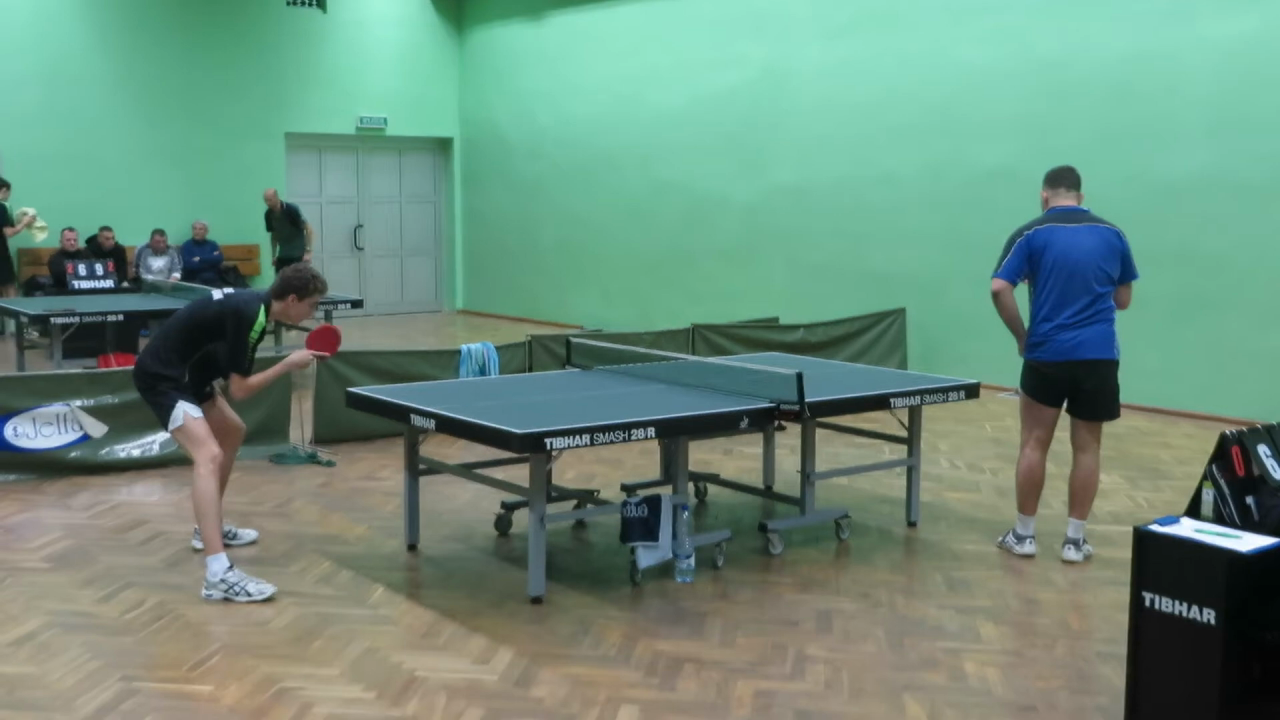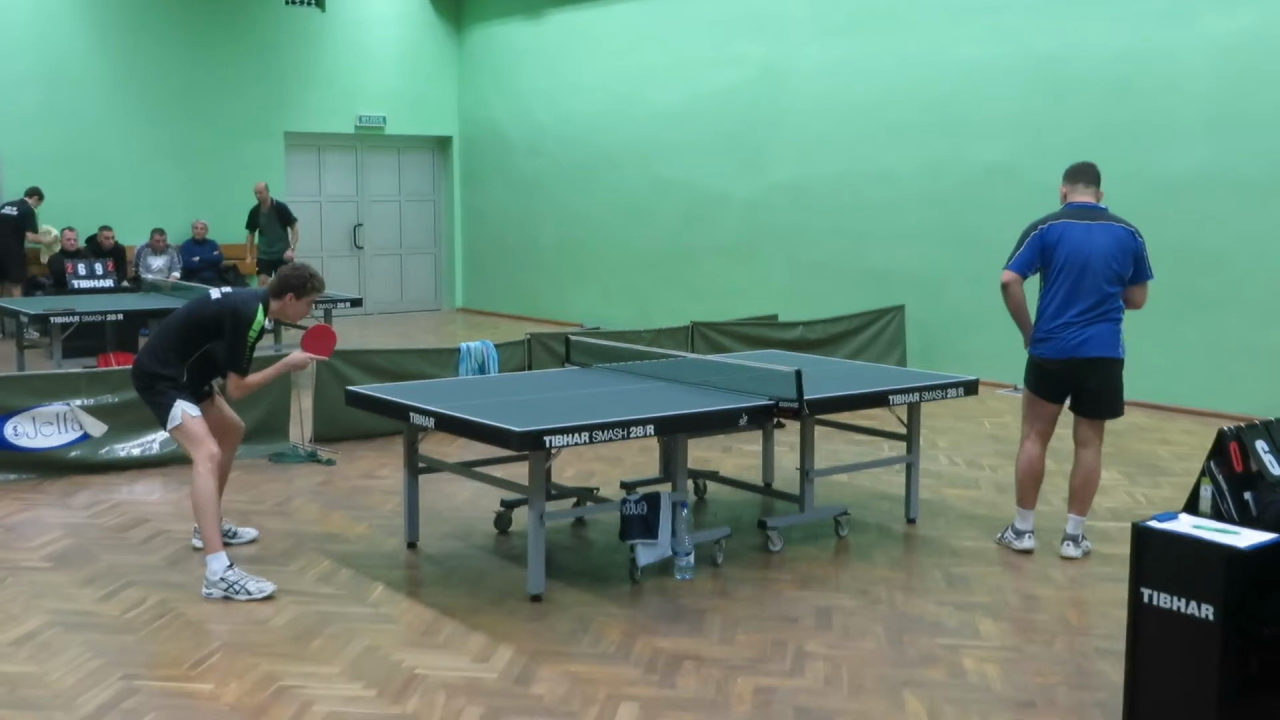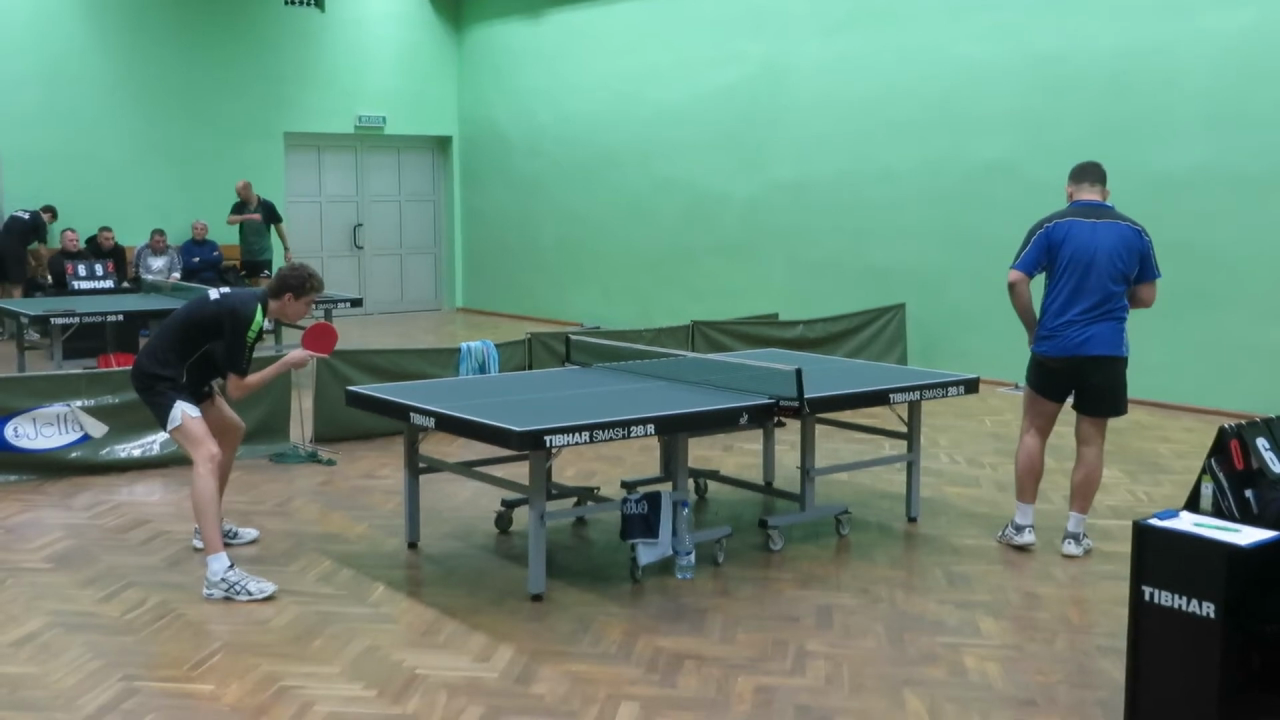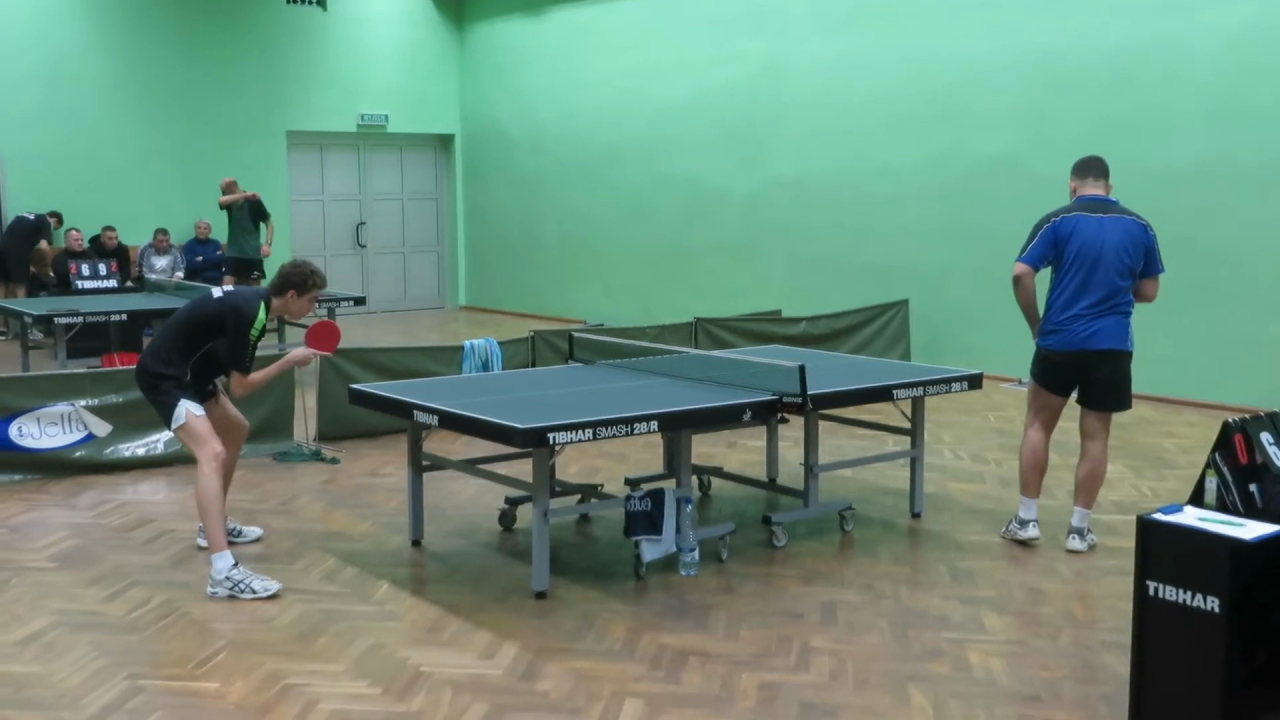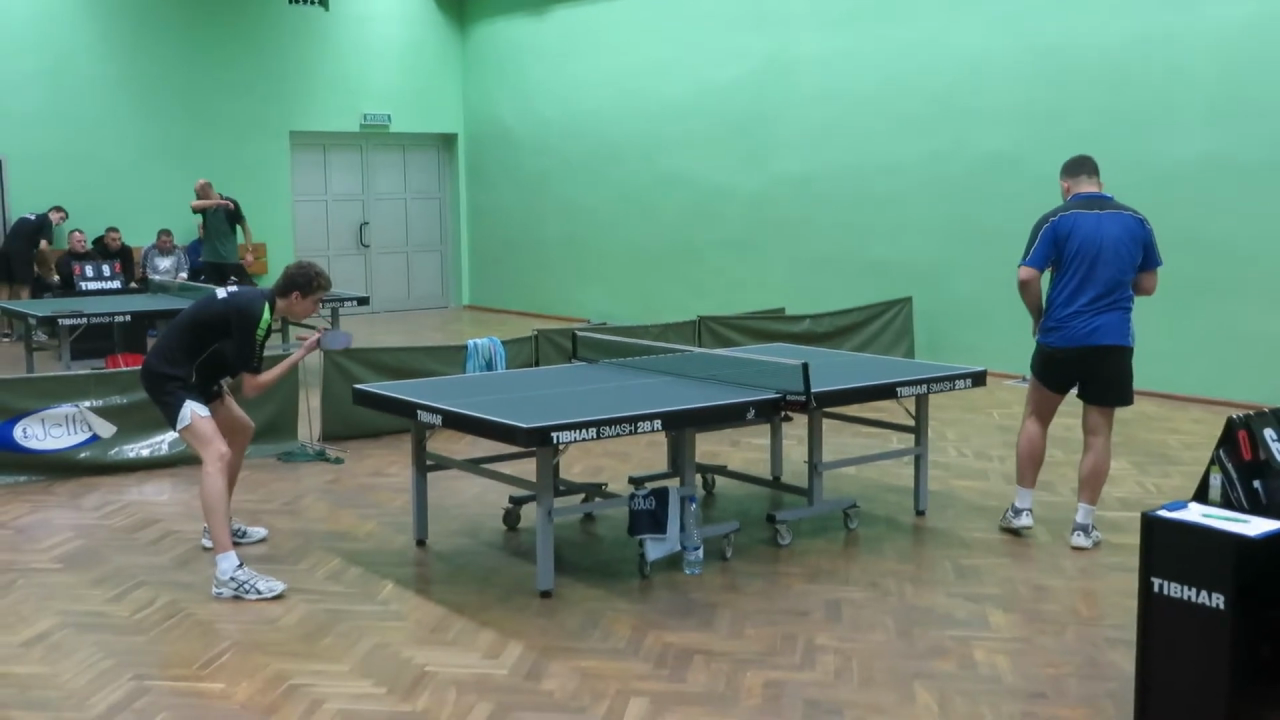
dt=0.4s
person 1, frame 1
left shoulder: (1031, 234)
right shoulder: (1112, 235)
left elbow: (1000, 289)
right elbow: (1123, 298)
left wrist: (1022, 336)
left hip: (1047, 354)
right hip: (1099, 355)
left knee: (1034, 444)
right knee: (1087, 448)
left ankle: (1023, 534)
right ankle: (1075, 539)
person 1, frame 2
left shoulder: (1045, 229)
right shoulder: (1128, 234)
left elbow: (1009, 280)
right elbow: (1137, 298)
left wrist: (1027, 330)
left hip: (1051, 349)
right hip: (1103, 353)
left knee: (1034, 438)
right knee: (1088, 444)
left ankle: (1022, 529)
right ankle: (1074, 535)
person 1, frame 3
left shoulder: (1051, 226)
right shoulder: (1135, 233)
left elbow: (1016, 280)
right elbow: (1145, 297)
left wrist: (1033, 329)
left hip: (1054, 349)
right hip: (1106, 352)
left knee: (1033, 433)
right knee: (1090, 442)
left ankle: (1022, 524)
right ankle: (1075, 533)
person 1, frame 4
left shoulder: (1057, 221)
right shoulder: (1140, 227)
left elbow: (1021, 274)
right elbow: (1148, 291)
left wrist: (1035, 323)
left hip: (1059, 342)
right hip: (1112, 346)
left knee: (1038, 427)
right knee: (1095, 437)
left ankle: (1026, 519)
right ankle: (1079, 528)
person 1, frame 5
left shoulder: (1056, 220)
right shoulder: (1137, 222)
left elbow: (1026, 277)
right elbow: (1147, 285)
left wrist: (1039, 317)
left hip: (1060, 339)
right hip: (1113, 342)
left knee: (1035, 420)
right knee: (1097, 434)
left ankle: (1021, 508)
right ankle: (1083, 525)
person 2, frame 1
left shoulder: (252, 303)
right shoulder: (249, 315)
right elbow: (239, 389)
right wrist: (290, 364)
left hip: (184, 373)
right hip: (161, 377)
left knee: (233, 432)
right knee: (209, 456)
left ankle: (210, 528)
right ankle: (218, 574)
person 2, frame 2
left shoulder: (251, 302)
right shoulder: (247, 314)
right elbow: (236, 388)
right wrist: (287, 364)
left hip: (181, 372)
right hip: (159, 376)
left knee: (232, 431)
right knee: (208, 455)
left ankle: (210, 526)
right ankle: (218, 573)
person 2, frame 3
left shoulder: (250, 302)
right shoulder: (247, 314)
right elbow: (236, 388)
right wrist: (287, 363)
left hip: (182, 373)
right hip: (159, 377)
left knee: (233, 431)
right knee: (208, 456)
left ankle: (211, 527)
right ankle: (219, 573)
person 2, frame 4
left shoulder: (252, 300)
right shoulder: (249, 313)
right elbow: (239, 387)
left wrist: (217, 384)
right wrist: (290, 361)
left hip: (185, 372)
right hip: (163, 376)
left knee: (236, 431)
right knee: (212, 454)
left ankle: (215, 525)
right ankle: (223, 572)
person 2, frame 5
left shoulder: (256, 300)
right shoulder: (254, 313)
right elbow: (251, 387)
left wrist: (219, 385)
right wrist: (301, 354)
left hip: (190, 372)
right hip: (168, 377)
left knee: (242, 431)
right knee: (217, 454)
left ankle: (220, 525)
right ankle: (228, 572)
